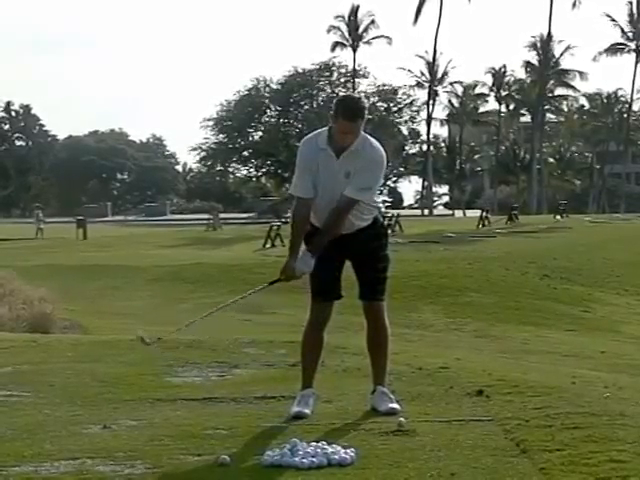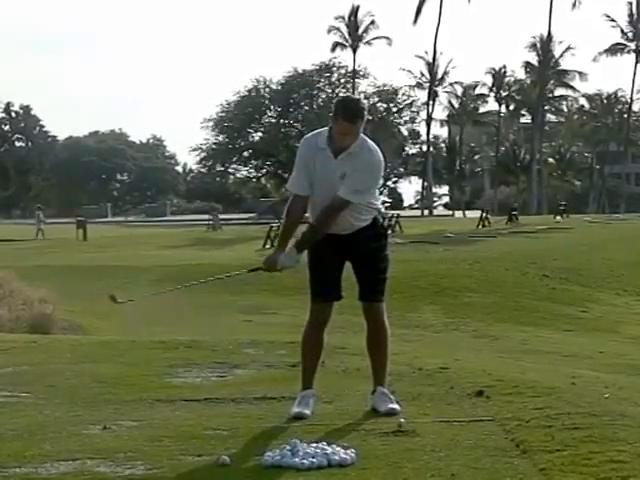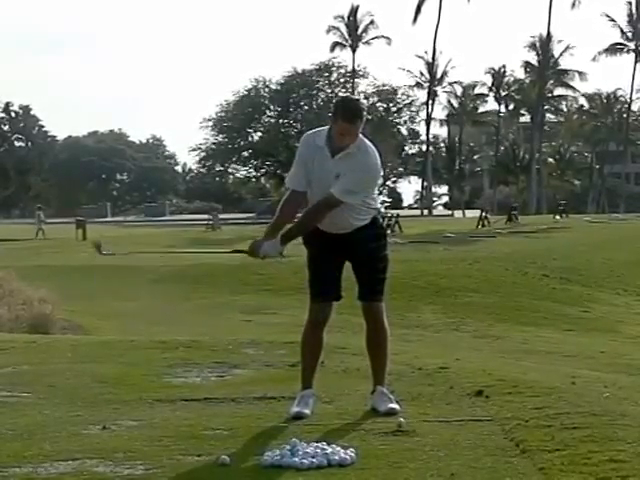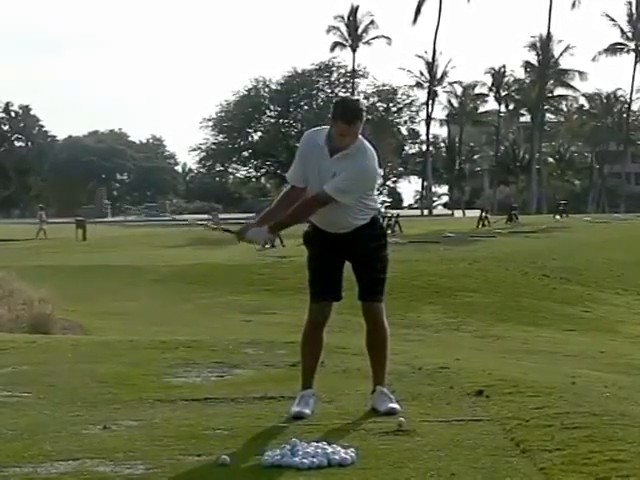
dt=0.4s
person 1, frame 1
left shoulder: (374, 154)
right shoulder: (310, 147)
left elbow: (343, 209)
right elbow: (302, 205)
left wrist: (311, 253)
right wrist: (293, 254)
left hip: (366, 233)
right hip: (322, 233)
left knee: (376, 311)
right knee: (319, 314)
left ankle: (380, 390)
right ankle: (306, 391)
person 1, frame 2
left shoulder: (371, 157)
right shoulder: (309, 145)
left elbow: (334, 209)
right elbow: (299, 201)
left wrist: (297, 250)
right wrist: (280, 248)
left hip: (365, 234)
right hip: (324, 236)
left knee: (375, 312)
right knee: (318, 315)
left ankle: (380, 390)
right ankle: (306, 392)
person 1, frame 3
left shoulder: (367, 160)
right shoulder: (309, 142)
left elbow: (323, 207)
right elbow: (296, 195)
left wrist: (282, 242)
right wrist: (268, 235)
left hip: (364, 234)
right hip: (323, 235)
left knee: (374, 312)
right knee: (318, 314)
left ankle: (380, 390)
right ankle: (306, 391)
person 1, frame 4
left shoulder: (365, 162)
right shoulder: (310, 140)
left elbow: (314, 203)
right elbow: (295, 190)
left wrist: (269, 231)
right wrist: (258, 222)
left hip: (364, 235)
right hip: (323, 235)
left knee: (374, 312)
right knee: (317, 314)
left ankle: (380, 390)
right ankle: (306, 392)
